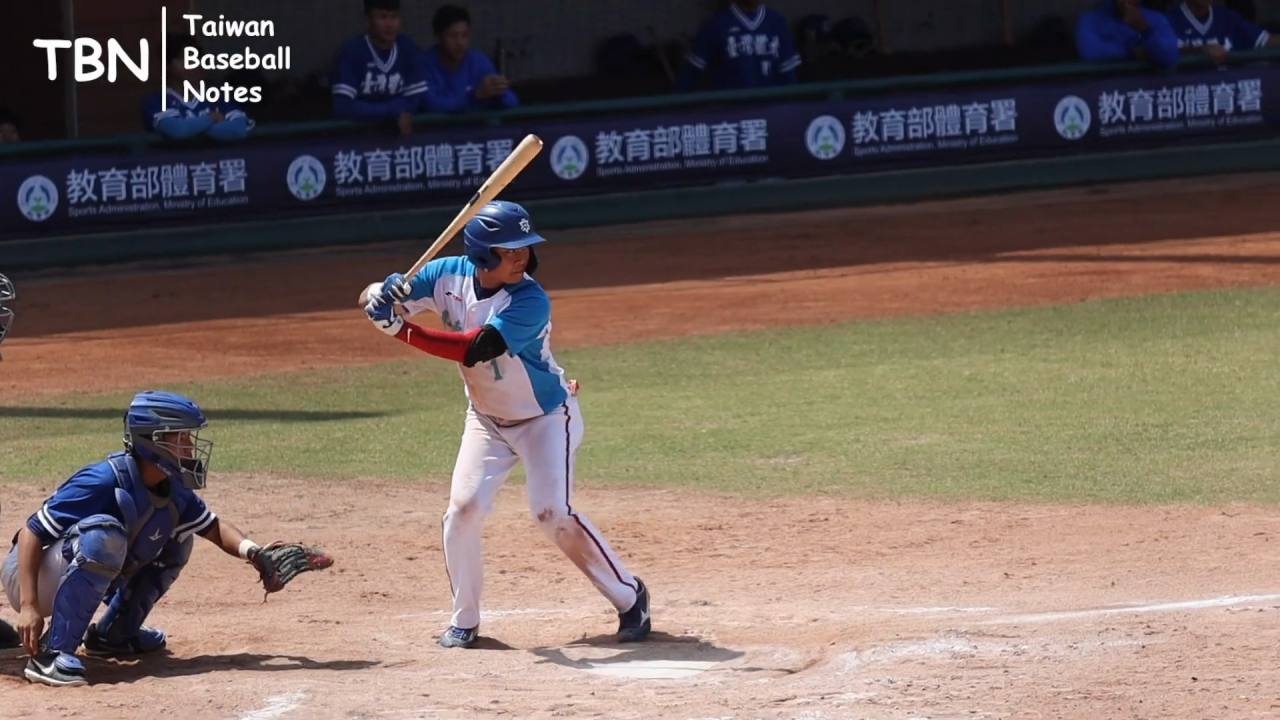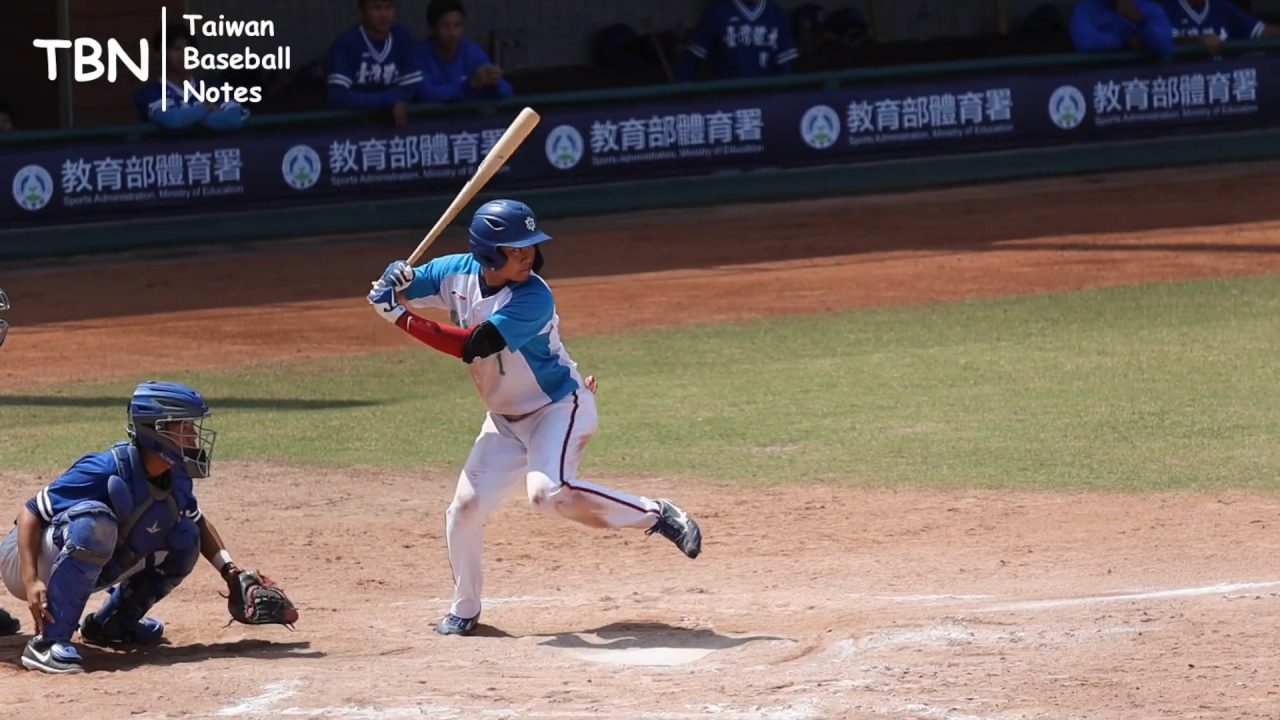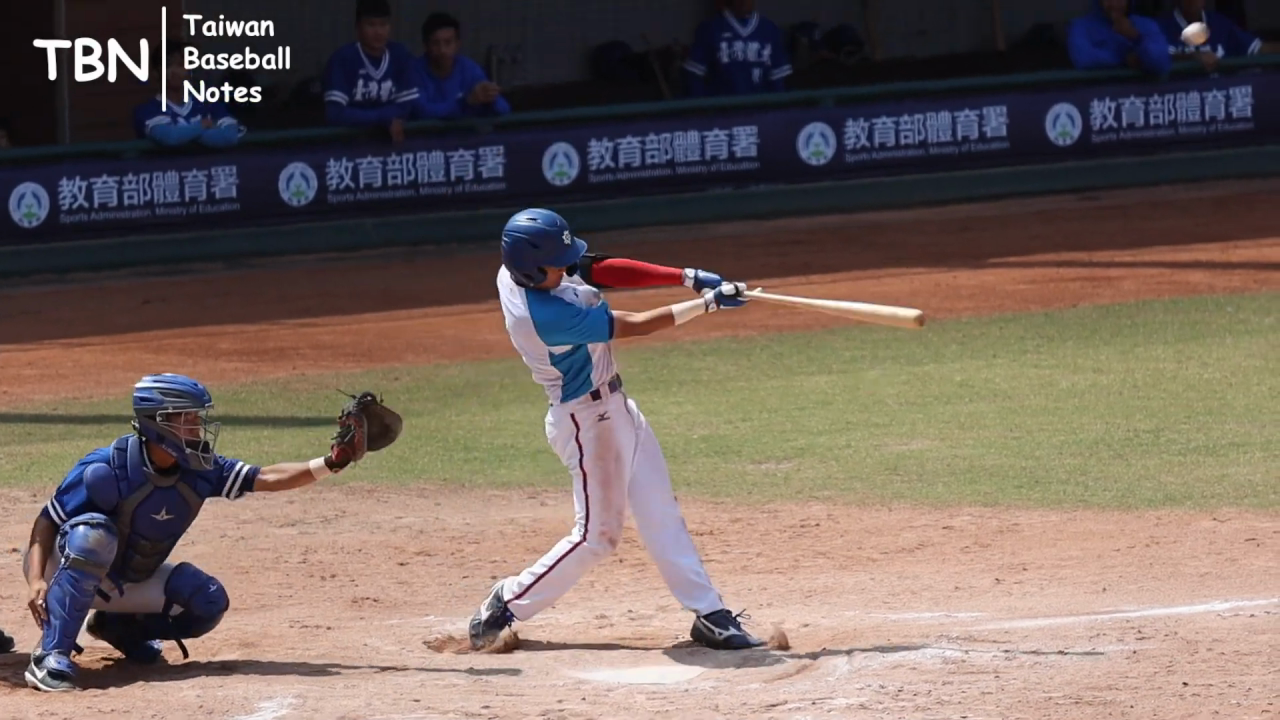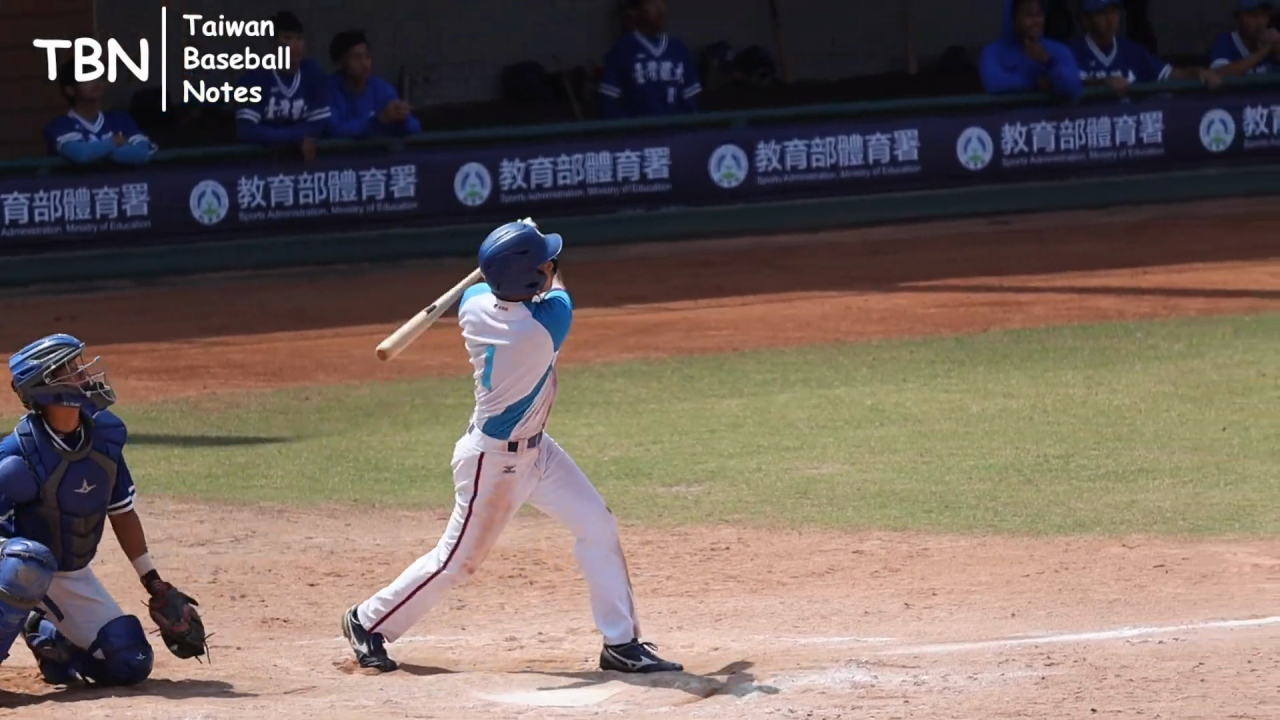
dt=0.4s
person 1, frame 1
left shoulder: (530, 301)
right shoulder: (448, 274)
left elbow: (473, 350)
right elbow: (370, 300)
left wrist: (401, 330)
right wrist: (383, 294)
left hip: (548, 416)
right hip: (487, 419)
left knee: (553, 514)
right knee: (464, 511)
left ankle: (628, 597)
right ankle: (465, 620)
person 1, frame 2
left shoulder: (534, 298)
right shoulder: (451, 273)
left elbow: (470, 346)
right elbow: (394, 290)
left wrist: (402, 317)
right wrist: (398, 281)
left hip: (560, 406)
right hip: (505, 420)
left knee: (548, 492)
right knee: (466, 507)
left ankle: (657, 515)
right ankle: (464, 609)
person 1, frame 3
left shoulder: (517, 270)
right shoulder: (550, 316)
left elbow: (604, 270)
right elbow: (627, 328)
left wrist: (692, 278)
right wrist: (696, 307)
left hip: (610, 407)
right hip: (586, 420)
left knee: (661, 510)
right knee: (597, 534)
left ankle: (709, 614)
right ankle: (504, 603)
person 1, frame 4
left shoulder: (475, 300)
right shoulder: (549, 323)
right elbow: (552, 294)
left hip: (536, 446)
right hip: (495, 459)
left knee: (599, 526)
right knee: (458, 558)
left ankle: (620, 643)
person 2, frame 1
left shoulder: (174, 488)
right shoulder: (103, 483)
left elbow: (214, 527)
right elbow: (30, 534)
left wrist: (251, 552)
right wrist: (28, 605)
left hip: (82, 581)
right hip: (34, 579)
left knee: (175, 538)
right knee: (104, 535)
left ankle: (113, 633)
right ankle: (51, 653)
person 2, frame 2
left shoulder: (177, 479)
right shoulder: (106, 472)
left elbow: (200, 524)
right elbow: (30, 515)
left wrist: (231, 571)
right wrist: (32, 581)
left hip: (85, 567)
left knee: (184, 538)
right knee: (95, 522)
left ankle: (113, 622)
right ankle: (48, 641)
person 2, frame 3
left shoulder: (198, 469)
right shoulder: (106, 468)
left elbow: (264, 480)
right elbow: (46, 522)
left wrist: (328, 464)
right wrist: (37, 580)
left hip: (134, 581)
right hip: (74, 571)
left knee: (208, 604)
right knee: (93, 533)
left ankle: (118, 627)
right ankle: (51, 655)
person 2, frame 4
left shoulder: (105, 436)
left elbow: (121, 513)
left wrist: (153, 582)
left hip: (71, 575)
left knee: (131, 665)
right knee: (30, 564)
left ankle: (46, 636)
